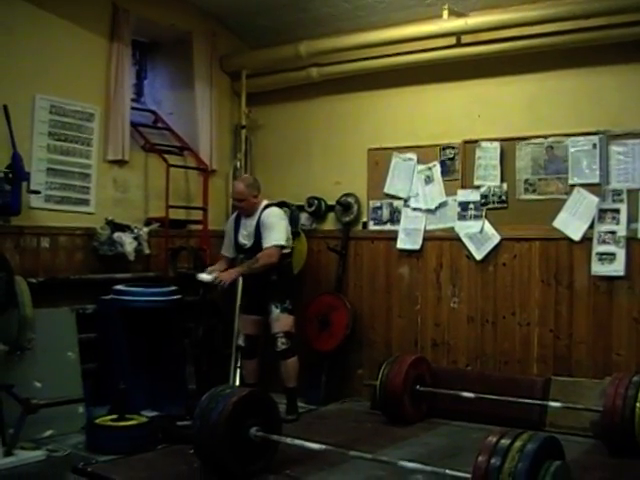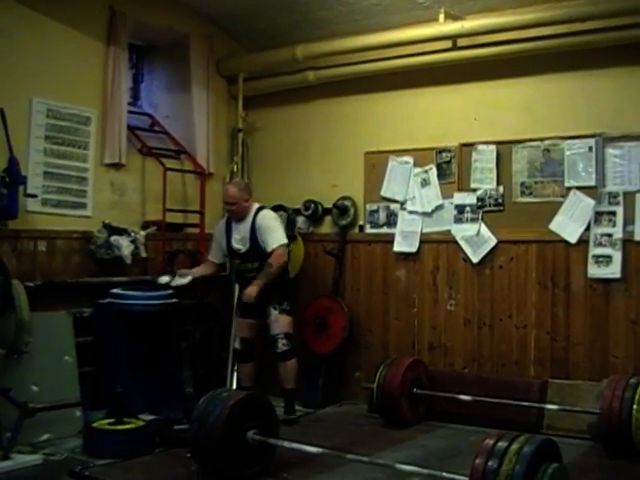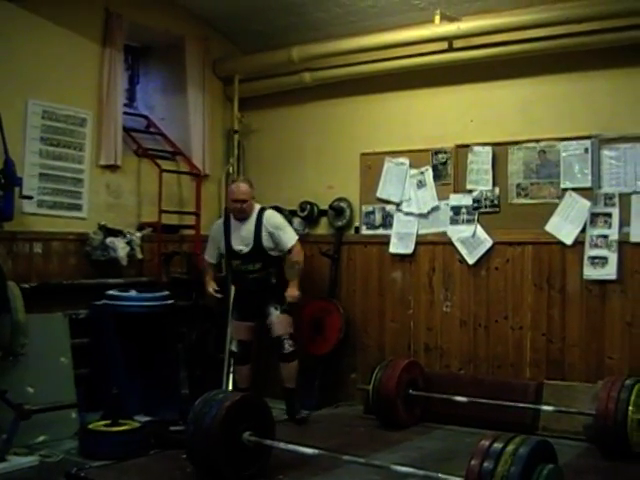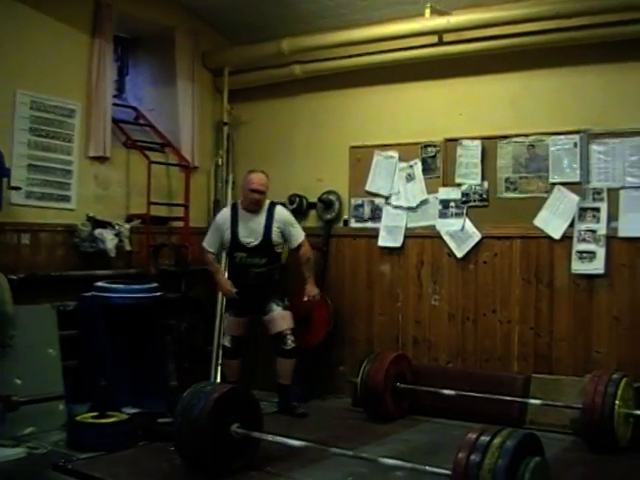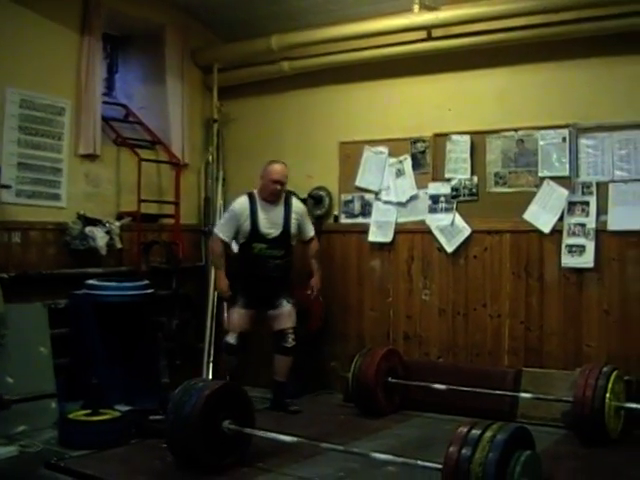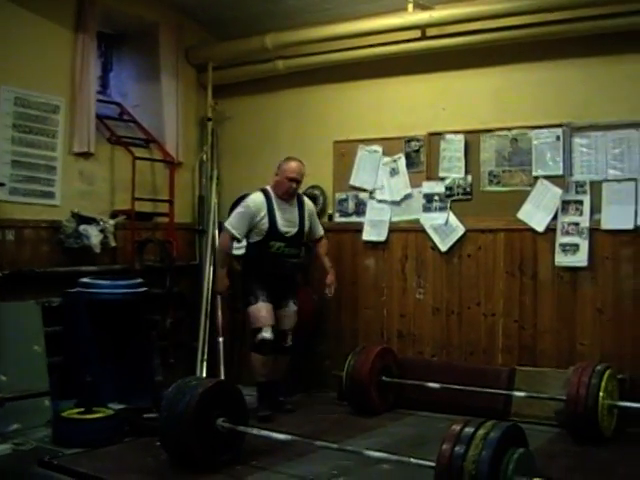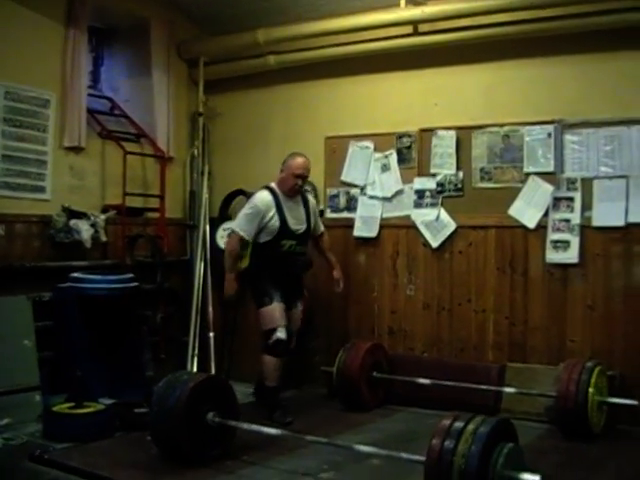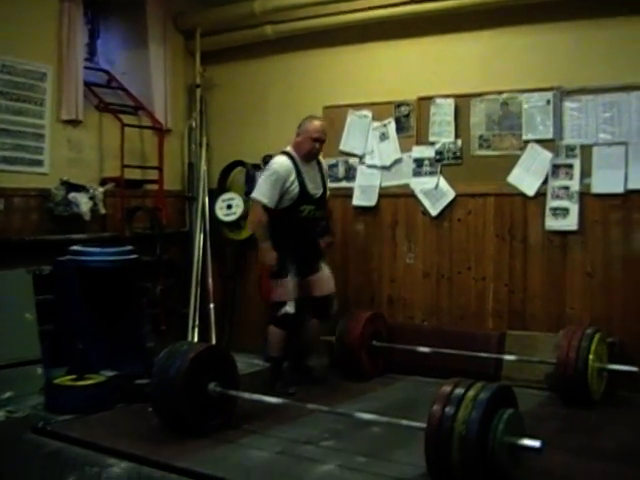
dt=0.2s
person 1, frame 1
left shoulder: (273, 215)
right shoulder: (234, 221)
left elbow: (271, 256)
right elbow: (228, 257)
left wrist: (235, 272)
right wrist: (216, 269)
left hip: (277, 288)
right hip: (251, 288)
left knee: (282, 344)
right knee: (246, 344)
left ankle: (291, 403)
person 1, frame 2
left shoulder: (266, 218)
right shoulder: (224, 226)
left elbow: (279, 257)
right elbow: (213, 262)
left wrist: (257, 286)
right wrist: (190, 272)
left hip: (274, 290)
right hip: (246, 291)
left knee: (283, 345)
right knee: (242, 348)
left ankle: (290, 404)
person 1, frame 3
left shoulder: (270, 219)
right shoulder: (220, 226)
left elbow: (296, 251)
right elbow: (211, 261)
left wrist: (293, 285)
right wrist: (210, 280)
left hip: (274, 292)
right hip: (244, 294)
left knee: (285, 344)
right knee: (240, 350)
left ankle: (292, 404)
person 1, frame 4
left shoulder: (279, 214)
right shoulder: (225, 216)
left elbow: (303, 248)
right elbow: (209, 252)
left wrist: (310, 282)
right wrist: (221, 278)
left hip: (271, 289)
right hip: (239, 289)
left knee: (286, 340)
right knee: (231, 343)
left ankle: (285, 400)
person 1, frame 5
left shoulder: (295, 206)
right shoulder: (242, 205)
left elbow: (311, 241)
right elbow: (218, 242)
left wrist: (316, 274)
right wrist: (220, 275)
left hip: (280, 283)
right hip: (246, 283)
left knee: (286, 339)
right knee: (233, 338)
left ankle: (279, 395)
person 1, frame 6
left shoulder: (305, 205)
right shoulder: (256, 202)
left elbow: (319, 240)
right elbow: (227, 237)
left wrist: (329, 270)
right wrist: (222, 272)
left hip: (287, 282)
right hip: (258, 280)
left knee: (284, 341)
right knee: (264, 337)
left ankle: (275, 393)
right ankle: (262, 395)
person 1, frame 7
left shoulder: (308, 202)
right shoulder: (263, 201)
left elbow: (319, 236)
right elbow: (235, 239)
left wrist: (335, 266)
right wrist: (230, 276)
left hip: (293, 280)
right hip: (267, 279)
left knee: (287, 341)
right knee: (277, 338)
left ankle: (263, 389)
right ankle: (273, 404)
person 1, frame 8
left shoulder: (319, 166)
right shoulder: (281, 166)
right elbow: (258, 208)
left wrist: (327, 231)
right wrist: (265, 247)
left hip: (310, 246)
right hip: (284, 248)
left knee: (325, 304)
right knee: (286, 310)
left ankle: (298, 359)
right ankle: (276, 372)
